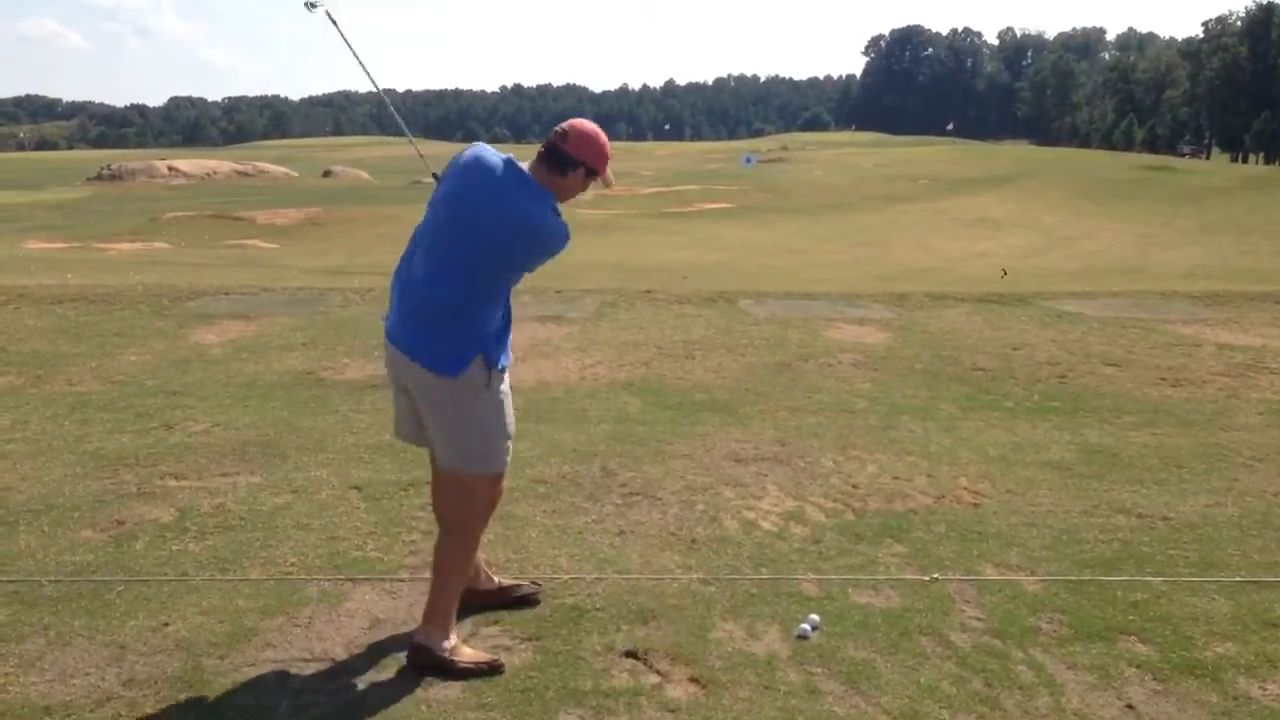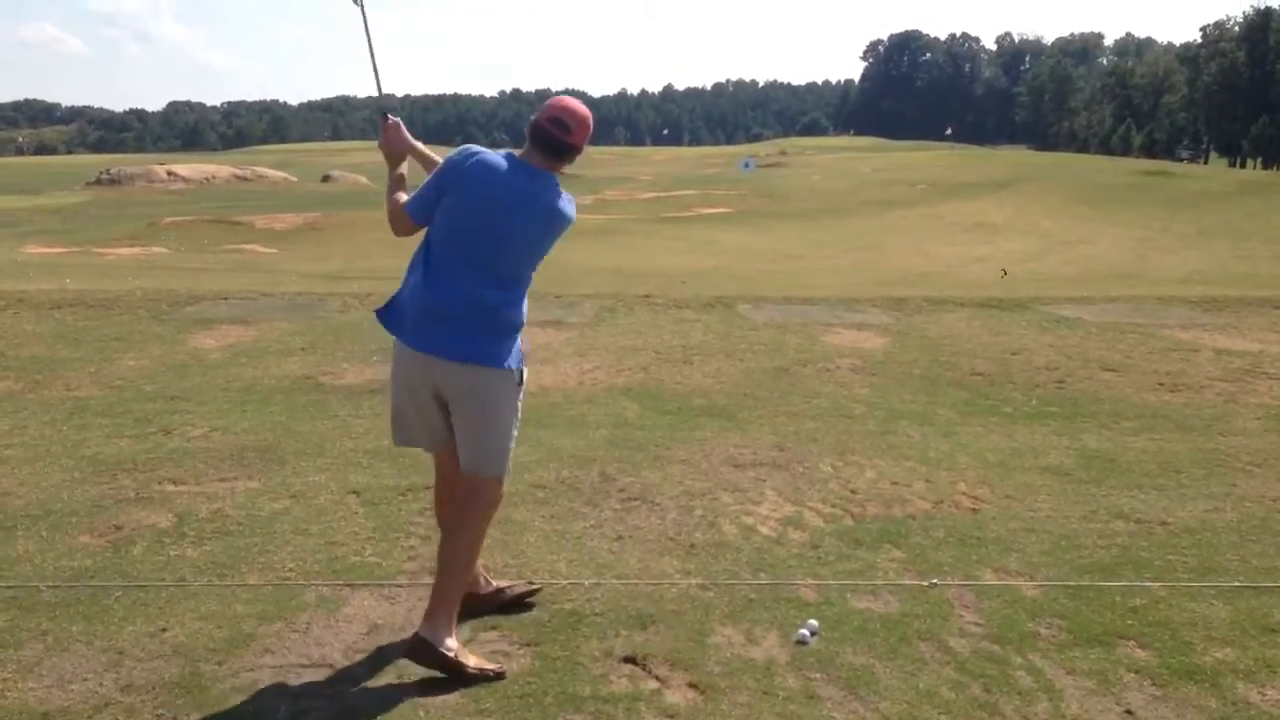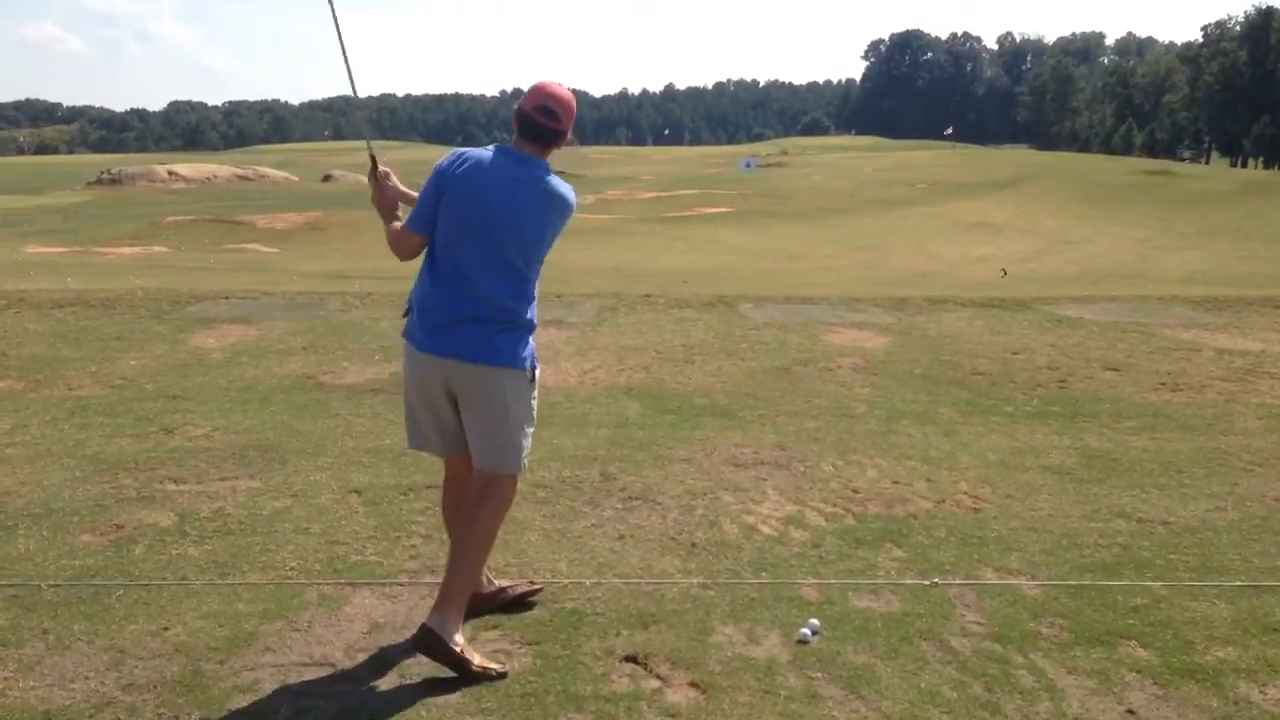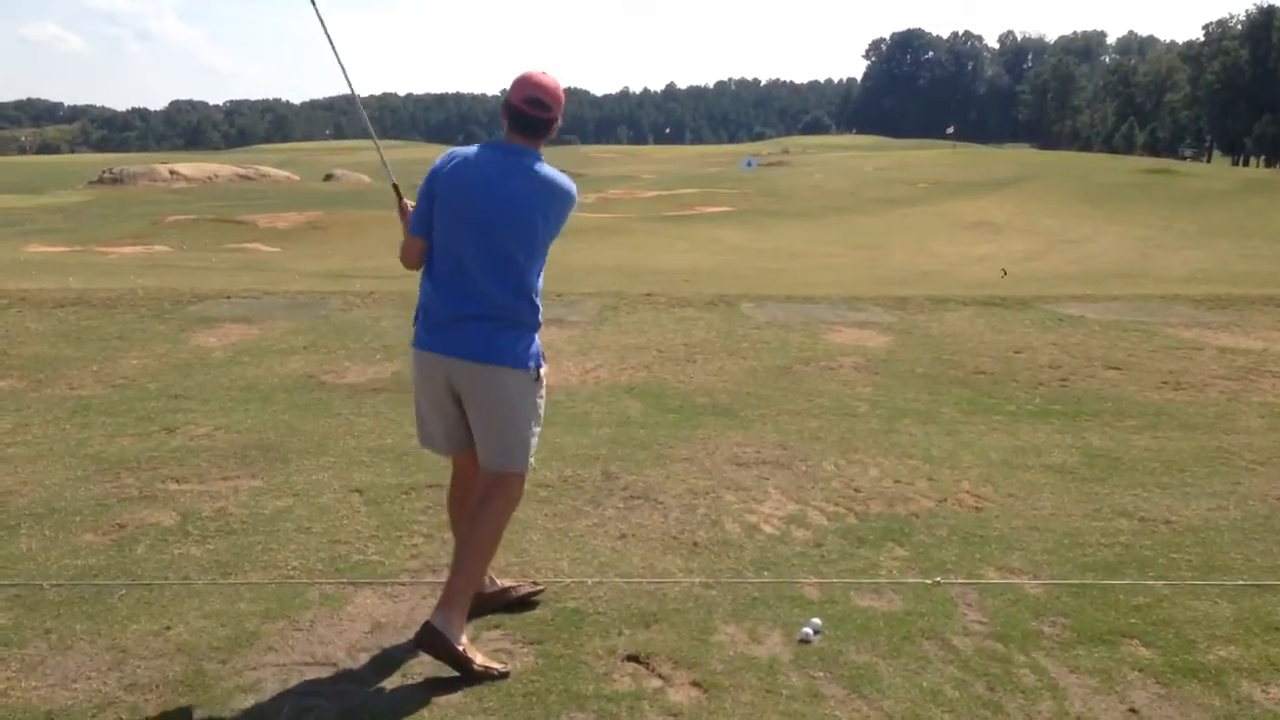
dt=0.2s
person 1, frame 1
left shoulder: (475, 160)
right shoulder: (550, 229)
left hip: (405, 341)
right hip: (461, 358)
left knee: (450, 467)
right knee: (482, 486)
left ankle: (471, 580)
right ankle: (434, 636)
person 1, frame 2
left shoulder: (469, 162)
right shoulder: (561, 211)
left elbow: (403, 223)
left wrist: (396, 164)
right wrist: (420, 155)
left hip: (415, 345)
right hip: (487, 359)
left knee: (451, 471)
right knee: (481, 488)
left ankle: (469, 584)
right ankle: (437, 631)
person 1, frame 3
left shoulder: (460, 166)
right shoulder: (561, 200)
left elbow: (406, 248)
left wrist: (386, 207)
right wrist: (411, 195)
left hip: (429, 347)
right hip: (501, 358)
left knee: (461, 471)
right knee: (496, 483)
left ankle: (474, 583)
right ankle: (444, 621)
person 1, frame 4
left shoulder: (449, 167)
right shoulder: (561, 192)
left elbow: (413, 258)
left wrist: (413, 225)
left hip: (436, 346)
right hip: (505, 355)
left knee: (469, 469)
right knee: (503, 483)
left ankle: (478, 583)
right ankle: (448, 620)
